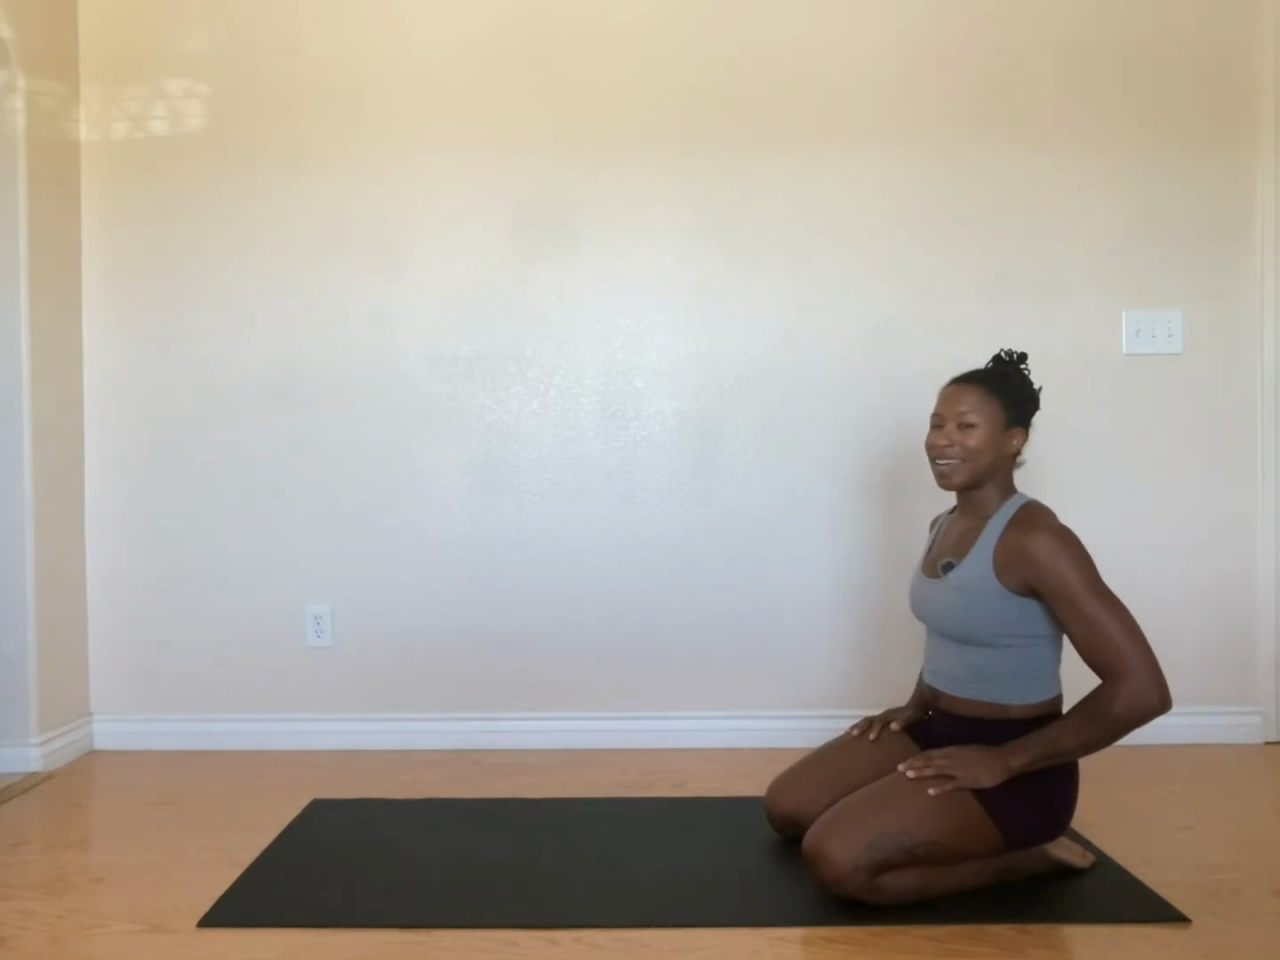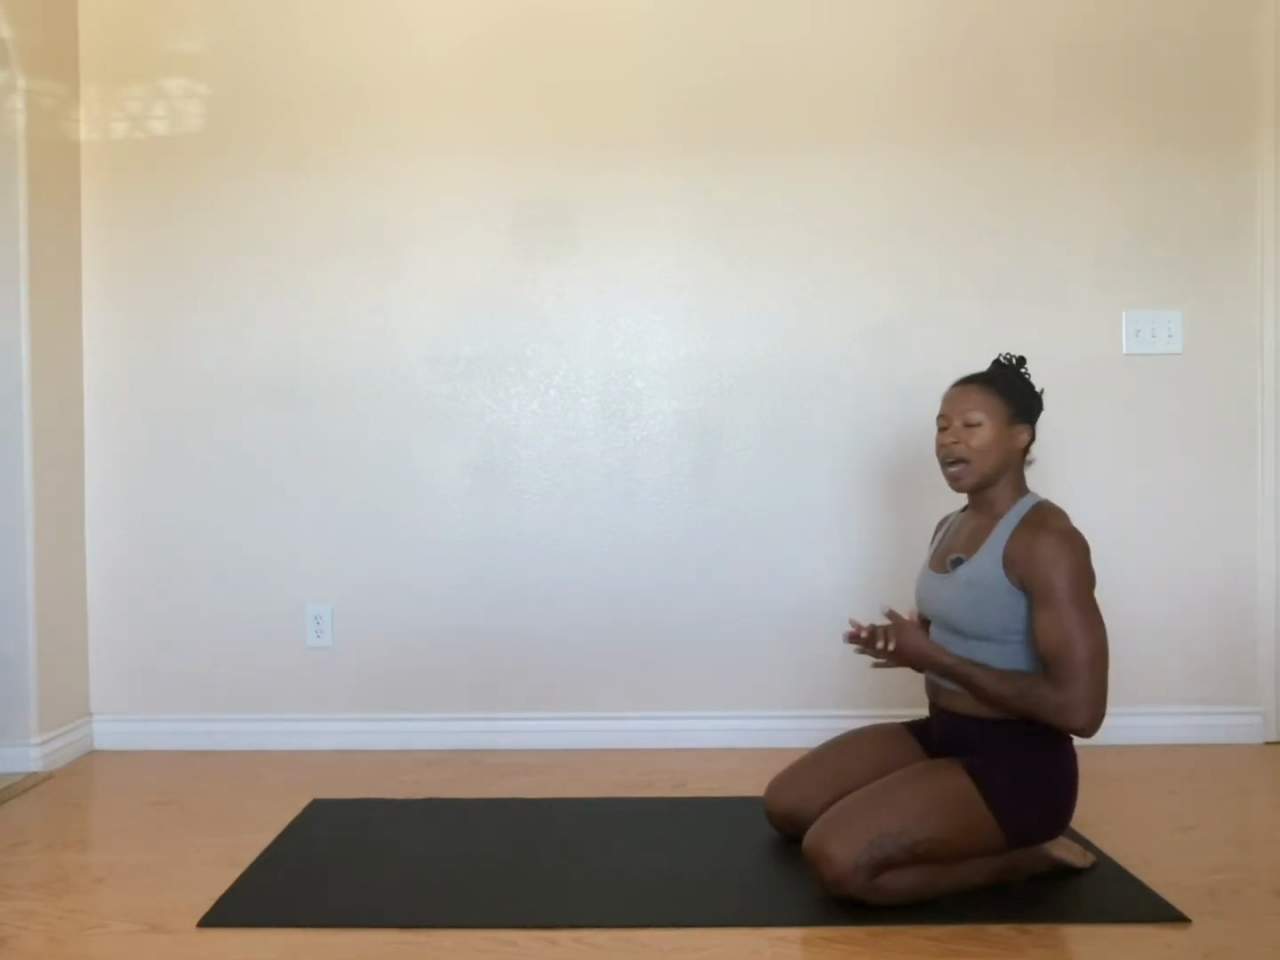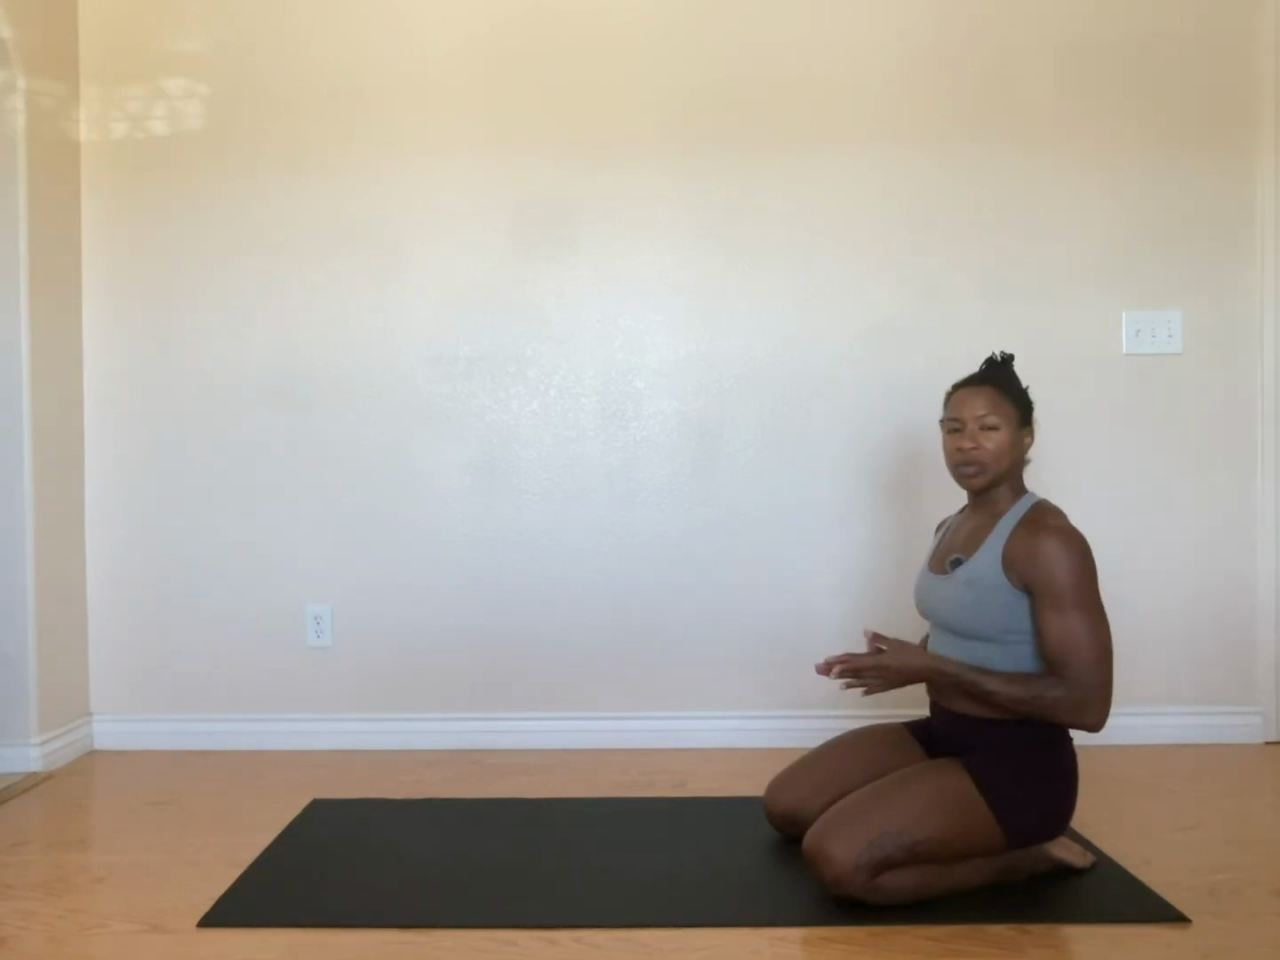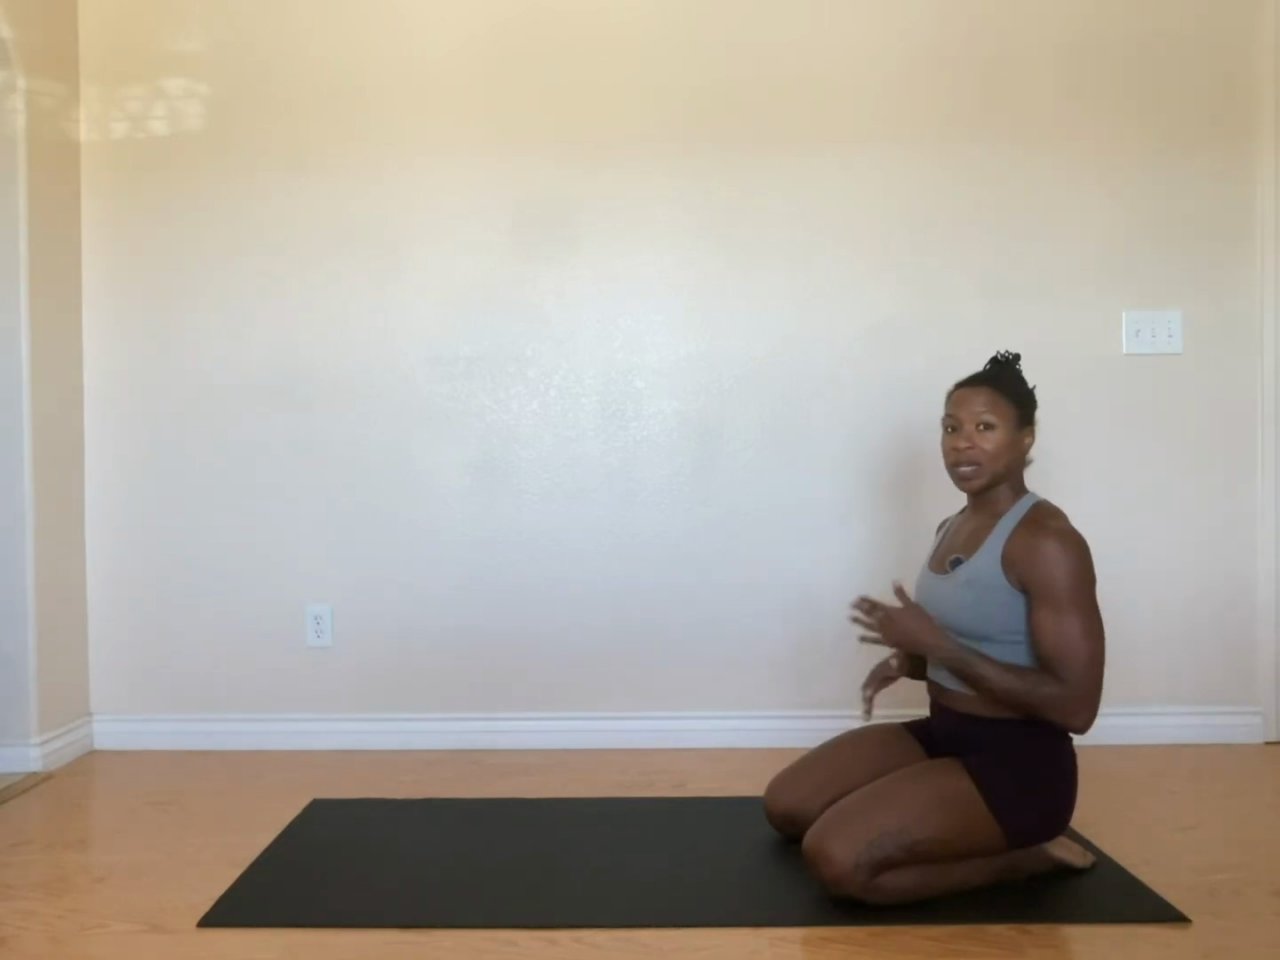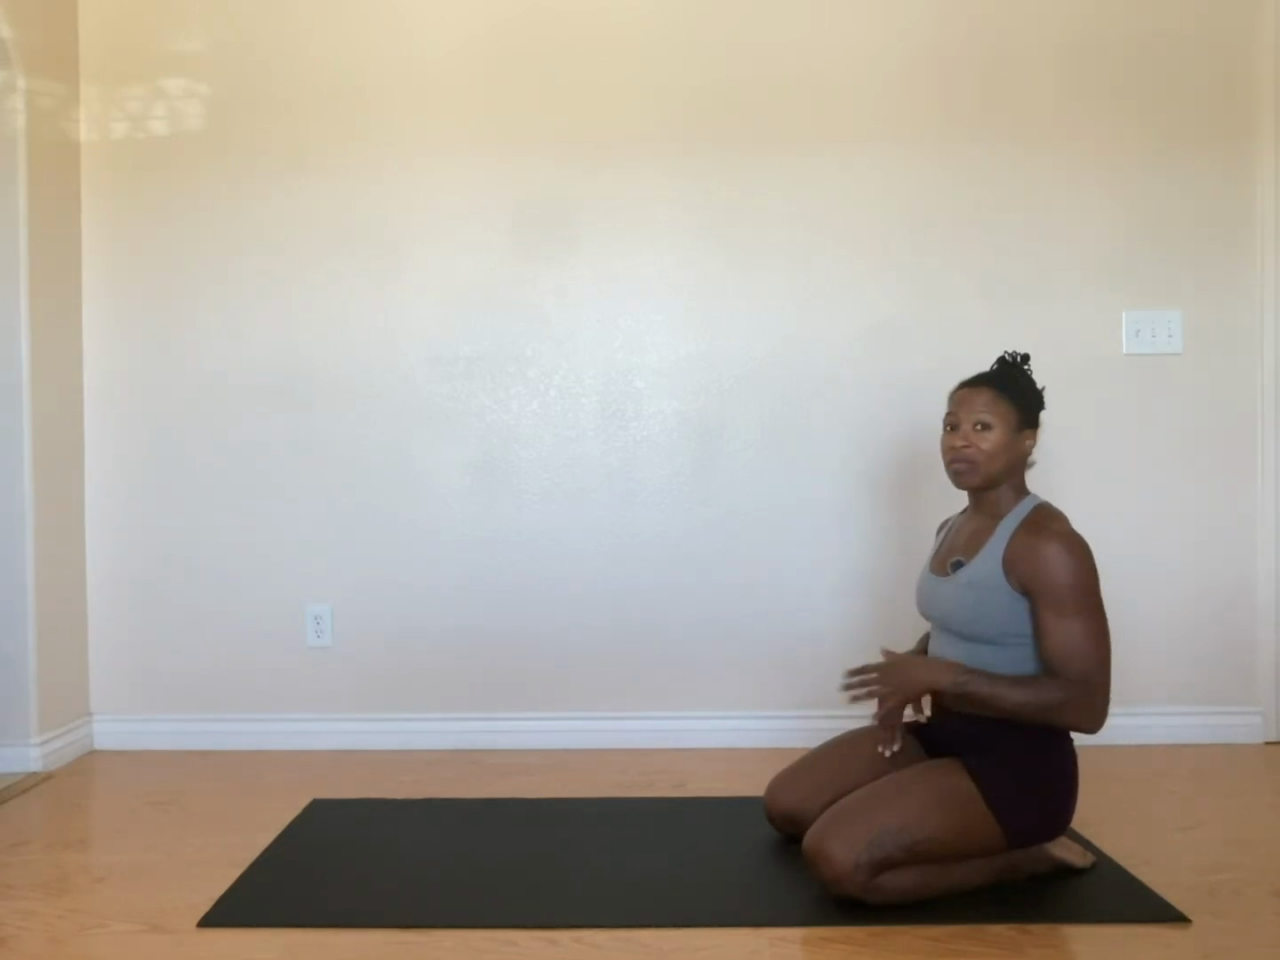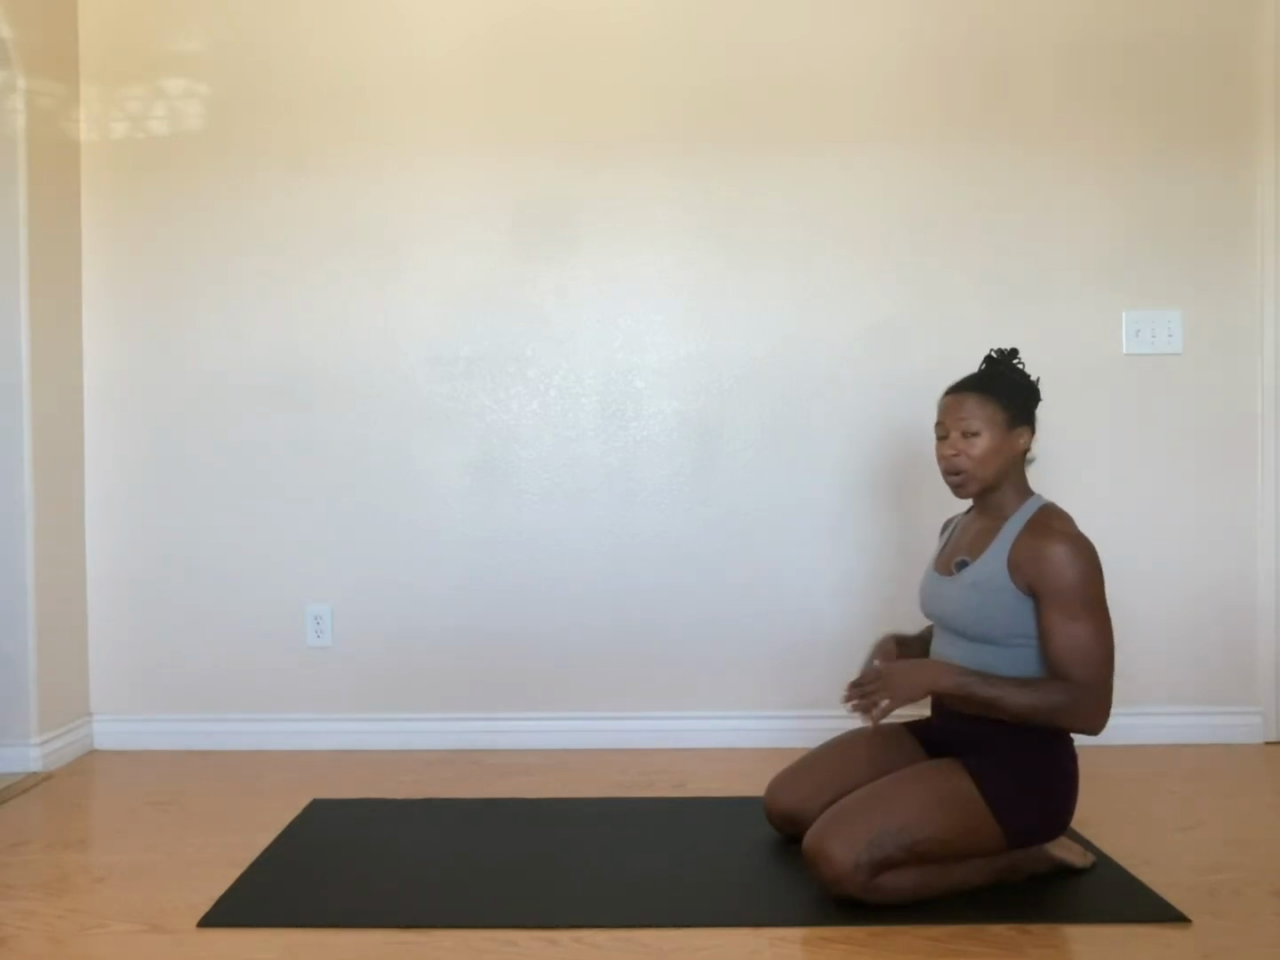
dt=0.4s
person 1, frame 1
left shoulder: (1036, 540)
right shoulder: (945, 527)
left elbow: (1142, 690)
left wrist: (1005, 762)
right wrist: (915, 707)
left hip: (1014, 768)
right hip: (942, 733)
left knee: (839, 859)
right knee: (787, 807)
left ankle: (1029, 857)
right ankle: (964, 836)
person 1, frame 2
left shoulder: (1046, 539)
right shoulder: (951, 528)
left elbow: (1079, 707)
left wrist: (934, 656)
right wrist: (897, 642)
left hip: (1016, 763)
right hip: (940, 733)
left knee: (837, 858)
right knee: (785, 805)
left ankle: (1028, 857)
right ankle: (970, 837)
person 1, frame 3
left shoulder: (1047, 540)
right shoulder: (952, 528)
left elbow: (1088, 703)
left wrist: (932, 669)
right wrist: (893, 664)
left hip: (1019, 764)
right hip: (942, 734)
left knee: (838, 858)
right knee: (786, 805)
left ankle: (1029, 856)
right ankle: (970, 836)
person 1, frame 4
left shoulder: (1047, 541)
right shoulder: (954, 527)
left elbow: (1076, 705)
left wrist: (933, 644)
right wrist: (904, 658)
left hip: (1018, 763)
right hip: (943, 733)
left knee: (838, 858)
right knee: (786, 804)
left ankle: (1028, 856)
right ankle: (977, 837)
person 1, frame 5
left shoulder: (1048, 544)
right shoulder: (954, 528)
left elbow: (1086, 705)
left wrist: (939, 676)
right wrist: (904, 675)
left hip: (1019, 763)
right hip: (944, 733)
left knee: (839, 859)
right knee: (785, 804)
left ankle: (1030, 856)
right ankle: (969, 836)
person 1, frame 6
left shoulder: (1053, 546)
right shoulder: (957, 529)
left elbow: (1087, 708)
left wrist: (938, 677)
right wrist: (898, 650)
left hip: (1020, 765)
right hip: (945, 733)
left knee: (838, 858)
right knee: (786, 805)
left ankle: (1030, 856)
right ankle: (962, 834)
